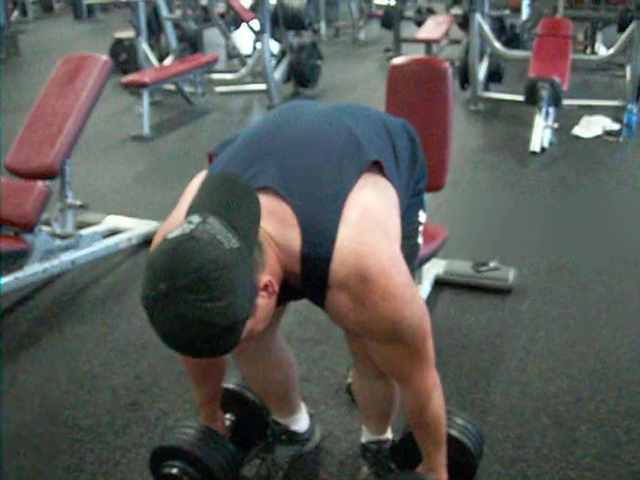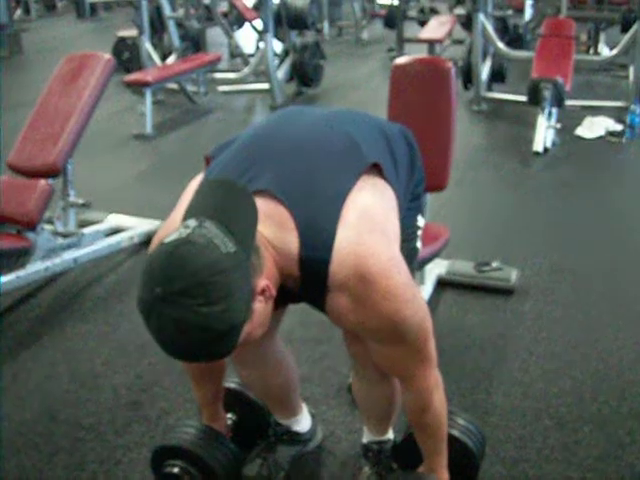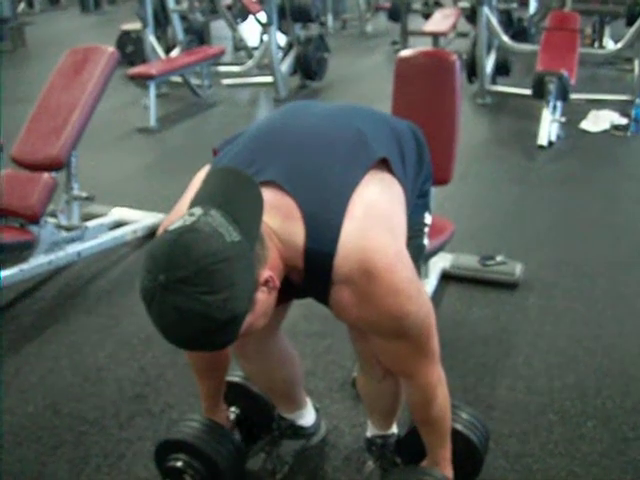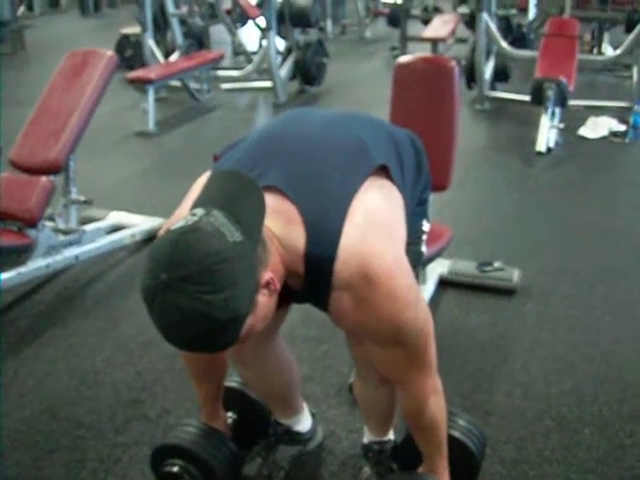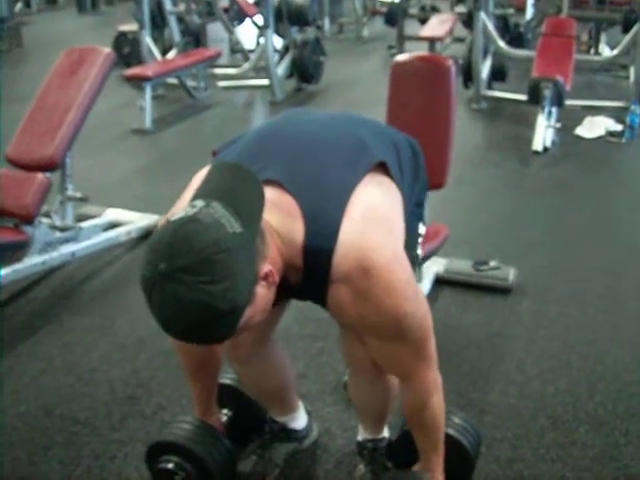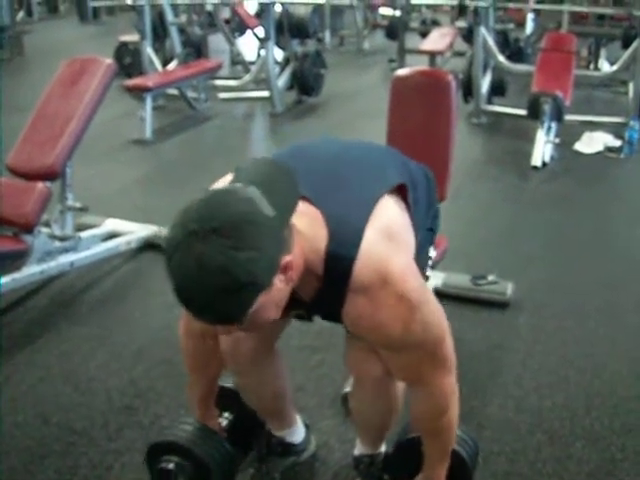
dt=0.7s
person 1, frame 1
left shoulder: (363, 271)
right shoulder: (176, 245)
left elbow: (417, 376)
right elbow: (198, 331)
right wrist: (209, 419)
left knee: (369, 345)
right knee: (248, 336)
left ankle: (377, 447)
right ankle: (292, 429)
person 1, frame 2
left shoulder: (362, 273)
right shoulder: (172, 251)
left elbow: (419, 376)
right elbow: (198, 336)
right wrist: (211, 418)
left knee: (367, 348)
right knee: (244, 342)
left ankle: (379, 447)
right ankle: (294, 429)
person 1, frame 3
left shoulder: (367, 268)
right shoulder: (181, 237)
left elbow: (422, 373)
right elbow: (203, 326)
right wrist: (213, 411)
left knee: (376, 347)
right knee: (249, 337)
left ankle: (383, 441)
right ankle: (298, 422)
person 1, frame 4
left shoulder: (367, 272)
right shoulder: (182, 240)
left elbow: (418, 381)
right elbow: (199, 333)
right wrist: (211, 417)
left knee: (372, 352)
right knee: (246, 342)
left ankle: (379, 447)
right ankle: (295, 429)
person 1, frame 5
left shoulder: (365, 265)
right shoulder: (184, 234)
left elbow: (419, 374)
right elbow: (195, 332)
right wrist: (206, 414)
left knee: (366, 353)
right knee: (242, 343)
left ankle: (374, 444)
right ankle: (290, 426)
person 1, frame 6
left shoulder: (380, 280)
right shoulder: (214, 241)
left elbow: (436, 382)
right elbow: (200, 335)
right wrist: (206, 420)
left knee: (372, 365)
right knee: (242, 349)
right ankle: (288, 439)
